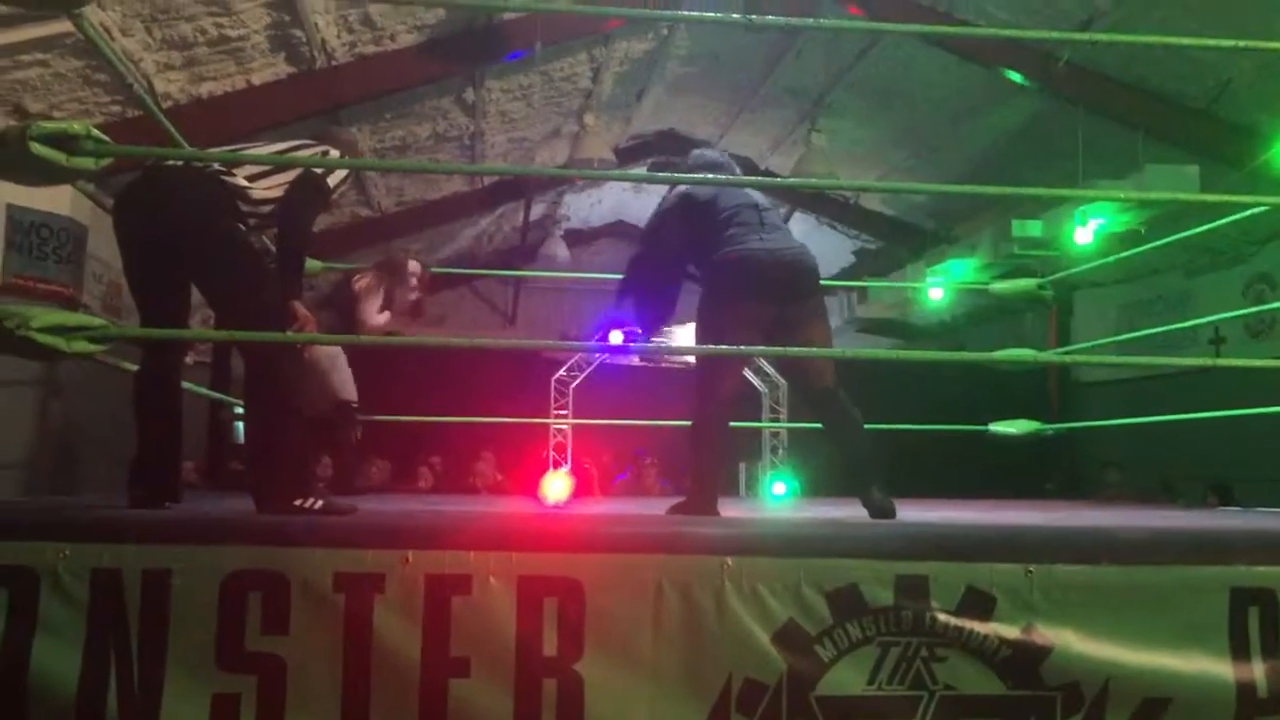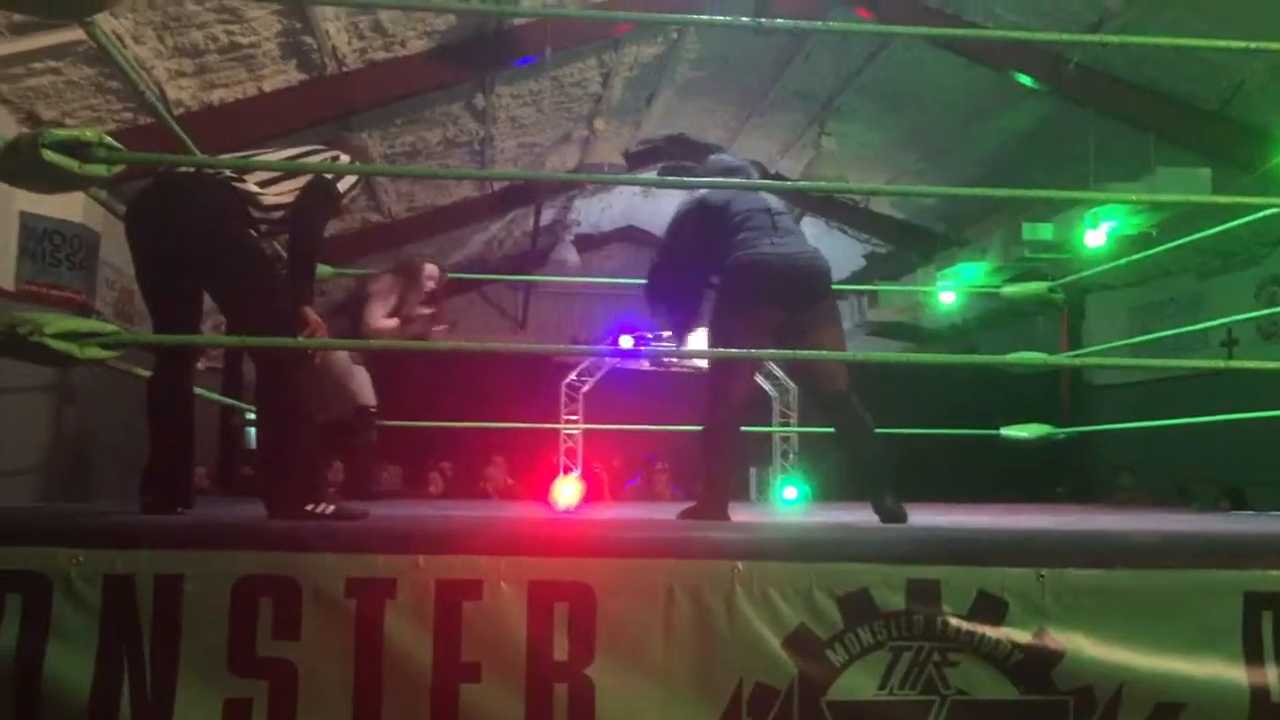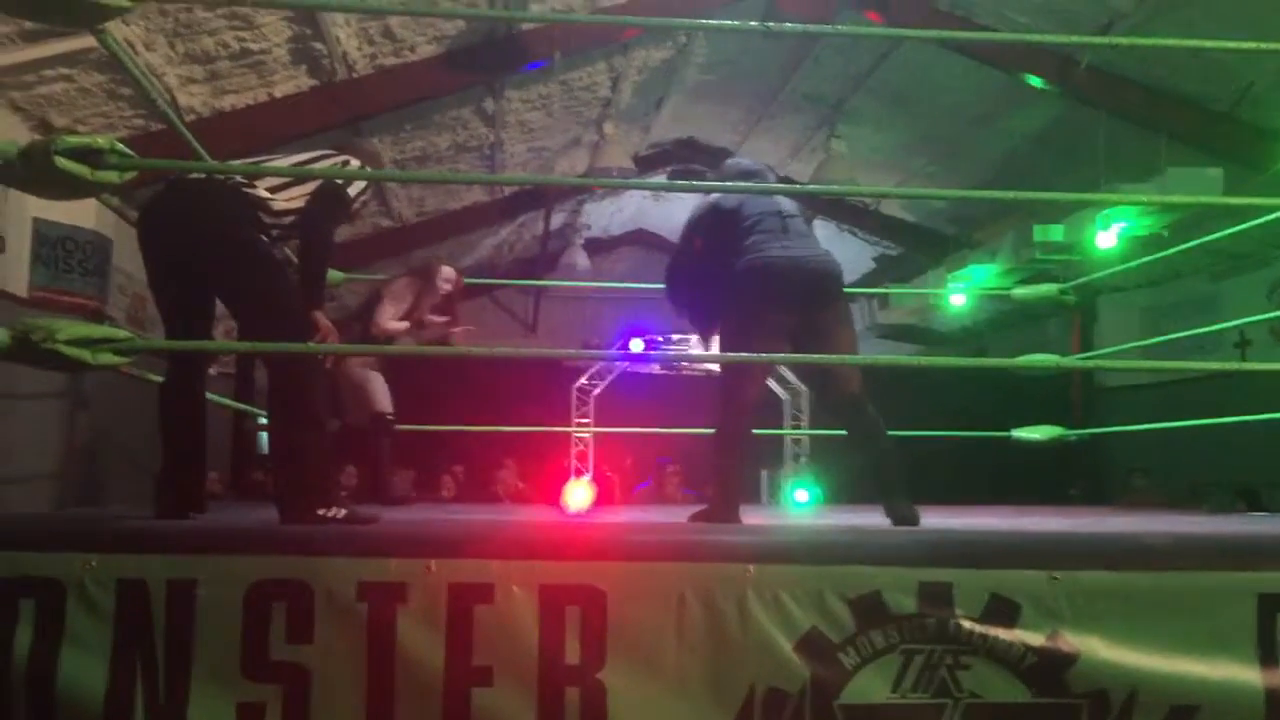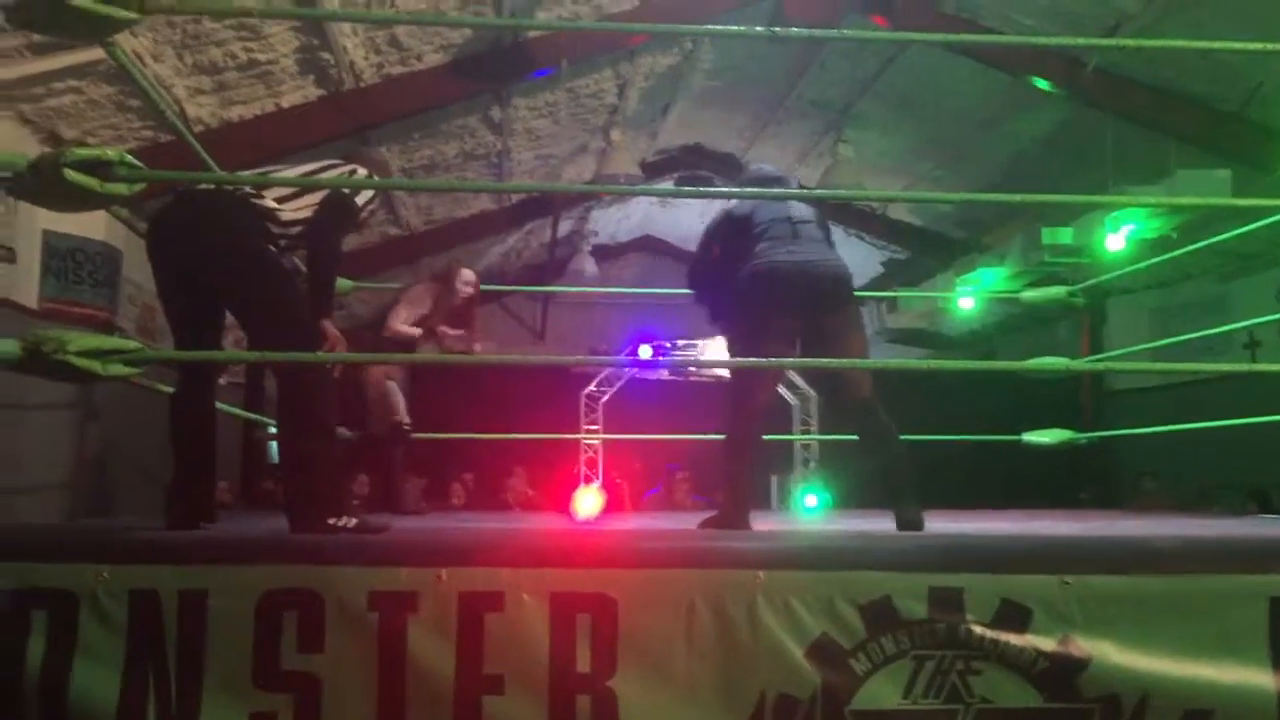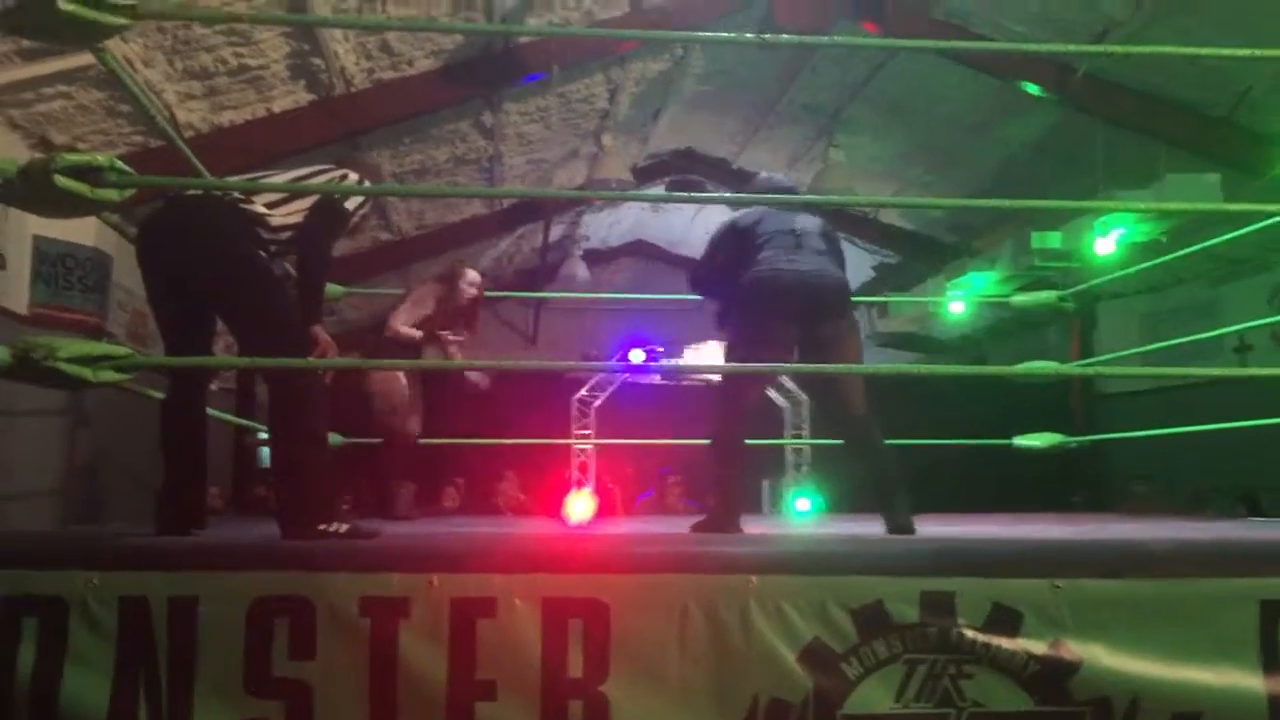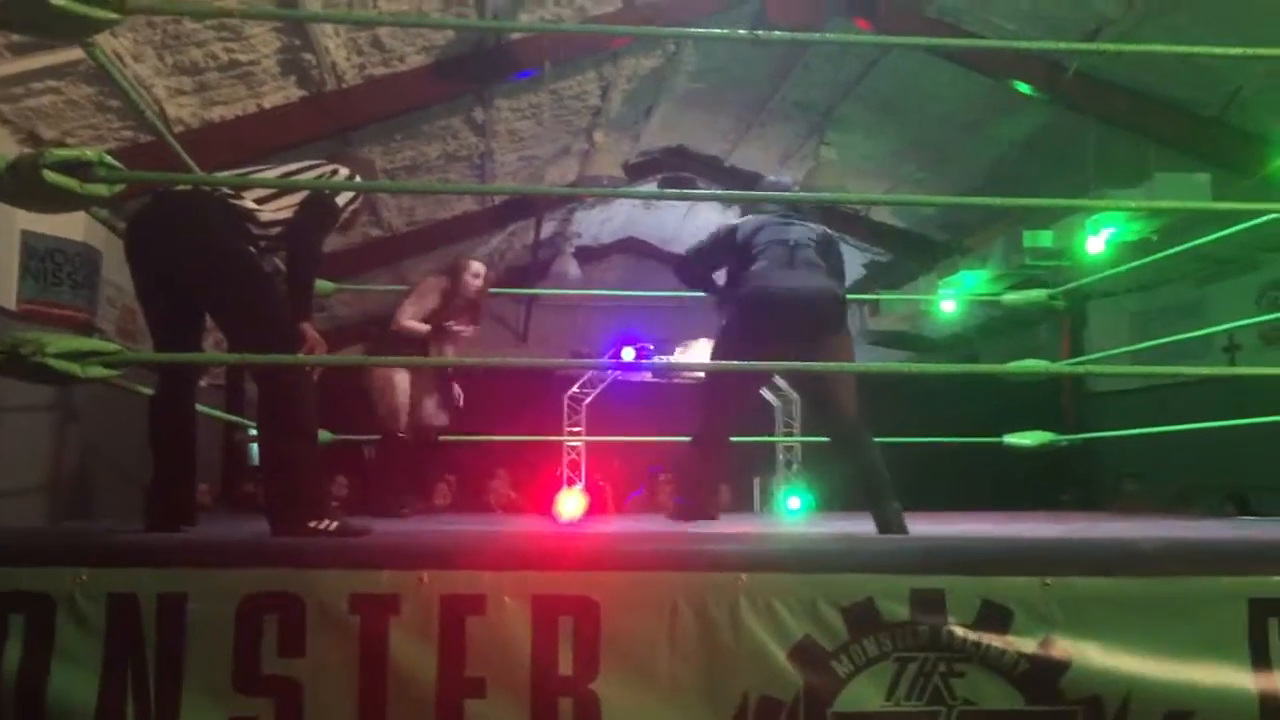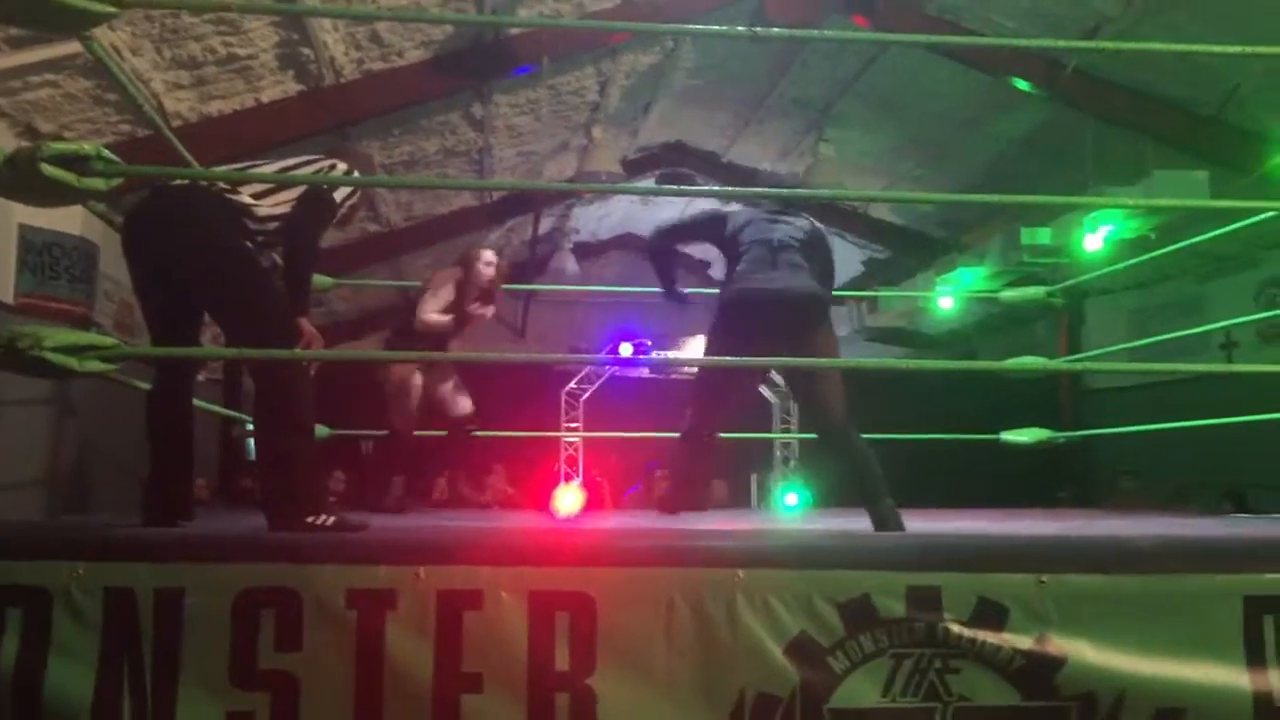
dt=0.1s
person 1, frame 1
left shoulder: (280, 155)
right shoulder: (336, 161)
right elbow: (296, 213)
right wrist: (291, 296)
left hip: (138, 197)
right hip: (200, 206)
left knee: (162, 347)
right knee: (271, 343)
left ankle: (151, 487)
right ankle: (285, 491)
person 1, frame 2
left shoulder: (290, 160)
right shoulder: (346, 165)
right elbow: (307, 217)
right wrist: (302, 302)
left hip: (151, 203)
right hip: (211, 213)
left knee: (174, 353)
right knee: (283, 350)
left ankle: (163, 492)
right ankle: (297, 497)
person 1, frame 3
left shoulder: (302, 164)
right shoulder: (356, 171)
right elbow: (317, 223)
right wrist: (313, 308)
left hip: (162, 210)
right hip: (222, 218)
left knee: (186, 358)
right knee: (295, 355)
left ankle: (177, 498)
right ankle: (309, 502)
person 1, frame 4
left shoulder: (307, 175)
right shoulder: (364, 179)
right elbow: (325, 232)
right wrist: (322, 317)
left hip: (172, 221)
right hip: (230, 229)
left knee: (197, 369)
right knee: (304, 365)
left ankle: (187, 508)
right ankle: (320, 512)
person 1, frame 5
left shoulder: (302, 179)
right shoulder: (356, 185)
right elbow: (315, 238)
right wrist: (312, 322)
left hip: (161, 228)
right hip: (221, 234)
left knee: (188, 374)
right knee: (295, 371)
left ankle: (178, 515)
right ankle: (310, 517)
person 1, frame 6
left shoulder: (290, 175)
right shoulder: (346, 180)
right elbow: (305, 233)
right wrist: (301, 318)
left hip: (149, 222)
right hip: (209, 230)
left knee: (176, 370)
right knee: (284, 367)
left ankle: (167, 511)
right ankle: (300, 514)
person 1, frame 7
left shoulder: (295, 169)
right shoulder: (345, 174)
right elbow: (304, 228)
right wrist: (298, 314)
left hip: (147, 217)
right hip: (207, 225)
left knee: (175, 365)
right knee: (281, 361)
left ankle: (164, 506)
right ankle: (297, 510)
person 2, frame 1
left shoulder: (684, 196)
right shoulder: (756, 197)
left elbow: (651, 260)
left wrist: (650, 310)
right wrist: (700, 273)
left hip: (740, 276)
right hip: (798, 271)
left knee: (714, 395)
right knee: (824, 391)
left ankle: (702, 498)
right ankle: (873, 491)
person 2, frame 2
left shoulder: (702, 202)
right shoulder: (772, 201)
left elbow: (672, 267)
left wrist: (677, 314)
left hip: (754, 281)
right hip: (811, 275)
left knee: (726, 400)
right knee: (837, 396)
left ankle: (713, 503)
right ankle: (885, 496)
person 2, frame 3
left shoulder: (718, 206)
right shoulder: (791, 205)
left elbow: (680, 272)
left wrist: (703, 317)
left hip: (762, 281)
right hip: (822, 279)
left knee: (738, 403)
right knee: (851, 397)
left ankle: (724, 505)
right ankle: (896, 499)
person 2, frame 4
left shoulder: (734, 213)
right shoulder: (808, 212)
left elbow: (701, 277)
left wrist: (725, 307)
left hip: (772, 286)
right hip: (831, 283)
left knee: (748, 407)
right knee: (862, 402)
left ankle: (734, 511)
right ankle: (905, 504)
person 2, frame 5
left shoulder: (745, 221)
right shoulder: (820, 225)
left elbow: (704, 279)
left wrist: (729, 304)
left hip: (768, 297)
right hip: (829, 299)
left knee: (734, 414)
right knee: (855, 417)
left ankle: (724, 514)
right ankle: (896, 511)
person 2, frame 6
left shoulder: (743, 227)
right shoulder: (821, 234)
left elbow: (688, 267)
right elbow: (837, 287)
left wrist: (722, 292)
left hip: (763, 309)
right hip: (822, 312)
left knee: (717, 409)
right knee: (847, 421)
left ankle: (699, 498)
right ankle: (887, 510)
person 2, frame 7
left shoulder: (732, 217)
right shoulder: (810, 228)
left elbow: (662, 239)
right elbow: (825, 287)
left wrist: (668, 277)
left hip: (744, 313)
right hip: (803, 318)
left knee: (706, 412)
right knee: (834, 424)
left ankle: (689, 493)
right ankle: (883, 510)
person 3, frame 1
left shoulder: (383, 288)
right shoulder: (375, 282)
left elbow: (374, 328)
right elbow: (367, 325)
left wrist: (398, 318)
right wrist: (396, 311)
left knee: (325, 411)
right knee: (347, 403)
right ankle: (346, 477)
person 3, frame 2
left shoulder: (399, 292)
right shoulder: (390, 285)
left elbow: (395, 335)
right elbow: (371, 326)
left wrist: (423, 330)
right wrist: (407, 319)
left hip: (344, 346)
left knee: (342, 416)
right knee: (366, 408)
right ankle: (364, 482)
person 3, frame 3
left shoulder: (427, 303)
right shoulder: (406, 289)
left elbow: (419, 337)
right elbow: (379, 325)
left wrist: (447, 333)
right wrist: (422, 323)
left hip: (374, 353)
left knee: (360, 421)
right knee: (382, 415)
right ankle: (384, 487)
person 3, frame 4
left shoulder: (449, 309)
right shoulder: (425, 293)
left elbow: (443, 345)
right elbow: (391, 328)
left wrist: (469, 348)
right wrist: (432, 332)
left hip: (398, 362)
left knee: (384, 429)
right knee: (399, 426)
right ankle: (395, 497)
person 3, frame 5
left shoulder: (455, 311)
right shoulder: (429, 296)
left elbow: (450, 348)
right elbow: (392, 328)
left wrist: (467, 374)
right wrist: (432, 337)
left hip: (409, 363)
right hip: (386, 361)
left knee: (408, 434)
right knee: (401, 433)
right ankle: (388, 503)
person 3, frame 6
left shoulder: (460, 305)
right shoulder: (435, 289)
left elbow: (446, 343)
right elbow: (400, 323)
left wrist: (449, 381)
right wrist: (437, 331)
right hip: (390, 357)
left knee: (436, 424)
right knee: (397, 431)
left ankle: (404, 493)
right ankle: (382, 499)
person 3, frame 7
left shoulder: (476, 296)
right shoulder: (448, 283)
right elbow: (422, 320)
right wrist: (463, 318)
left hip: (433, 357)
right hip: (406, 354)
left knee: (465, 416)
right knee: (402, 429)
right ankle: (382, 494)
